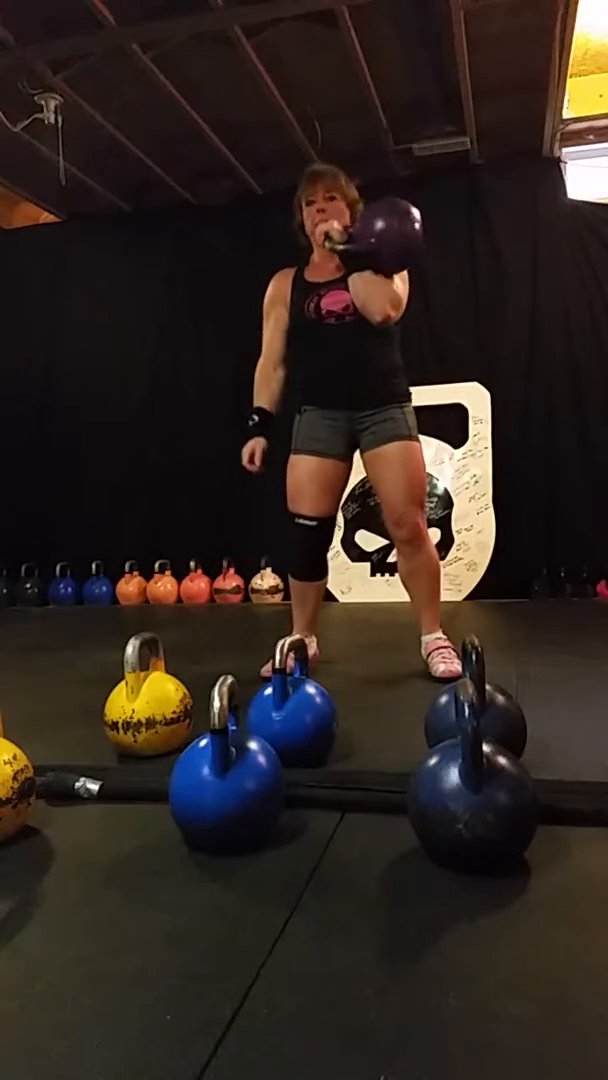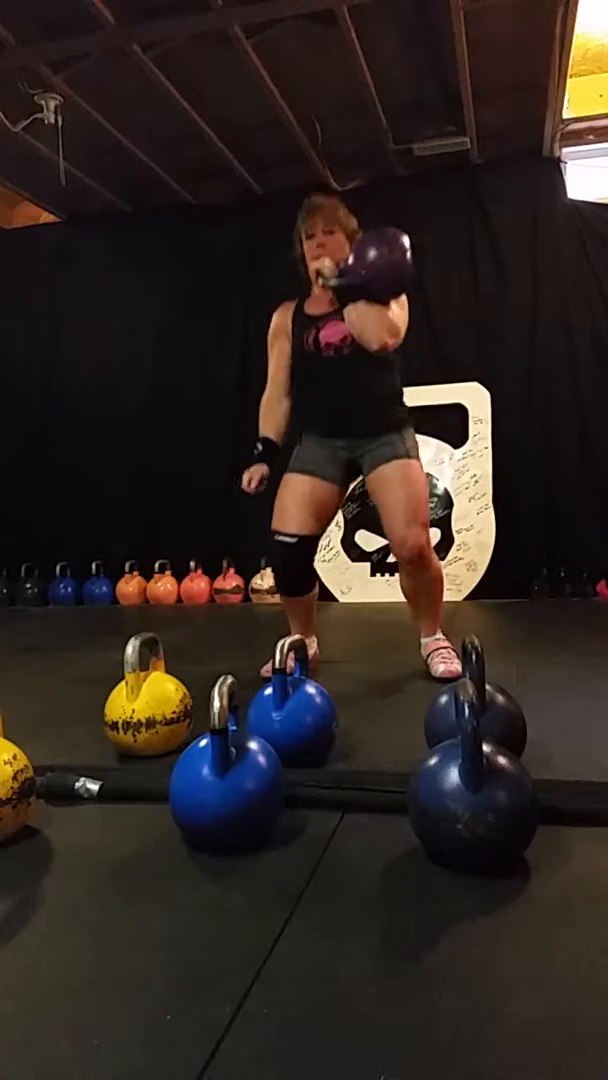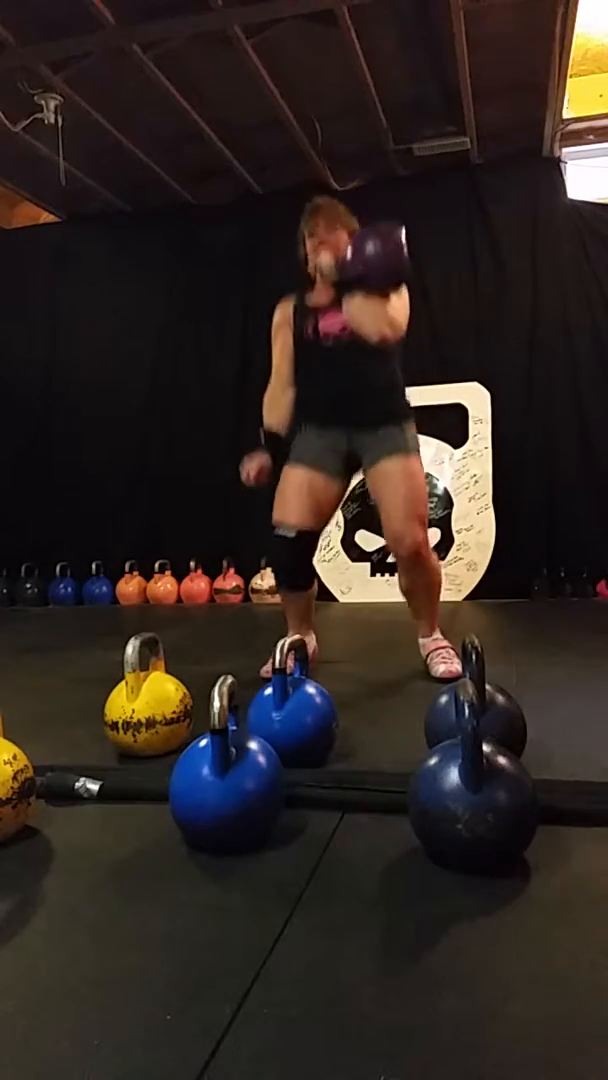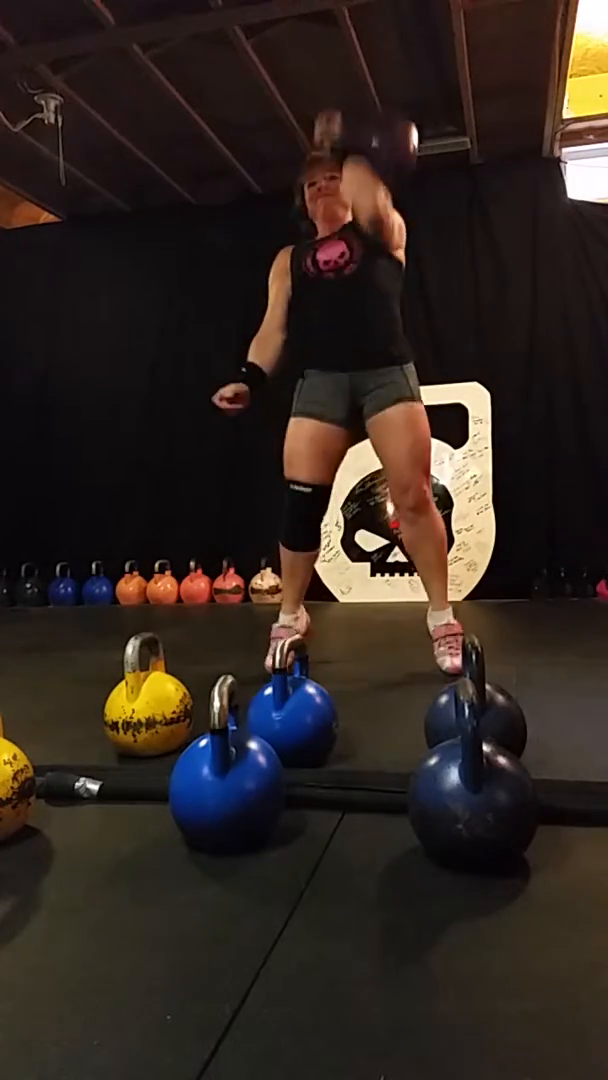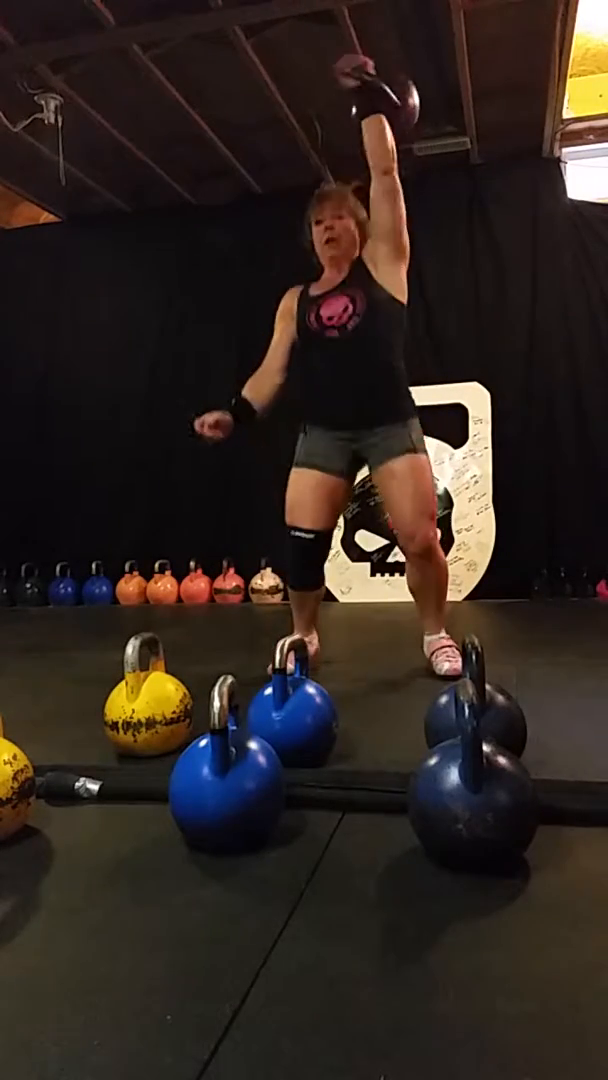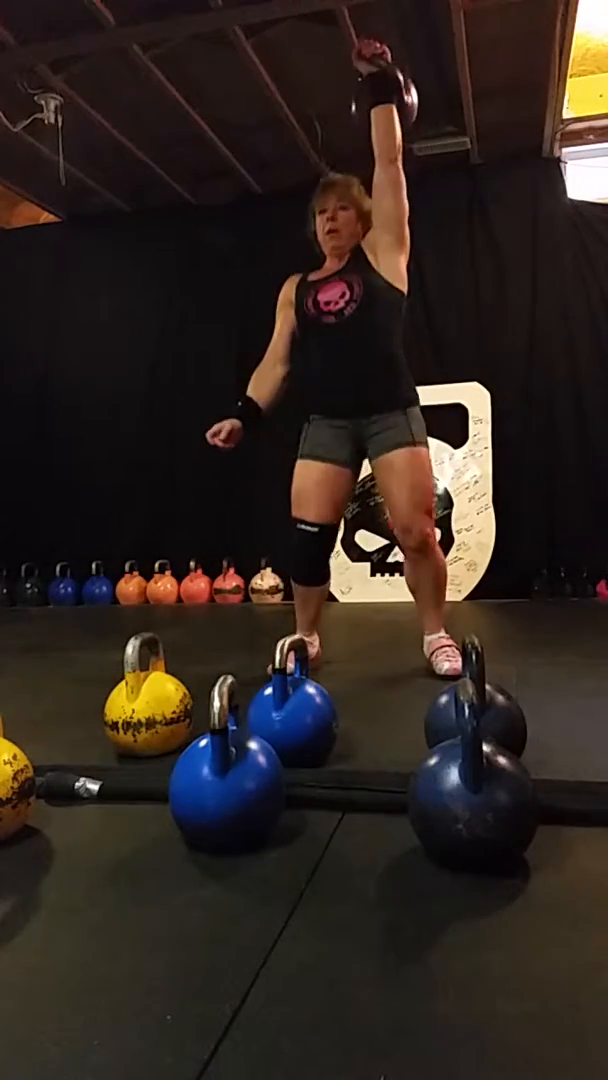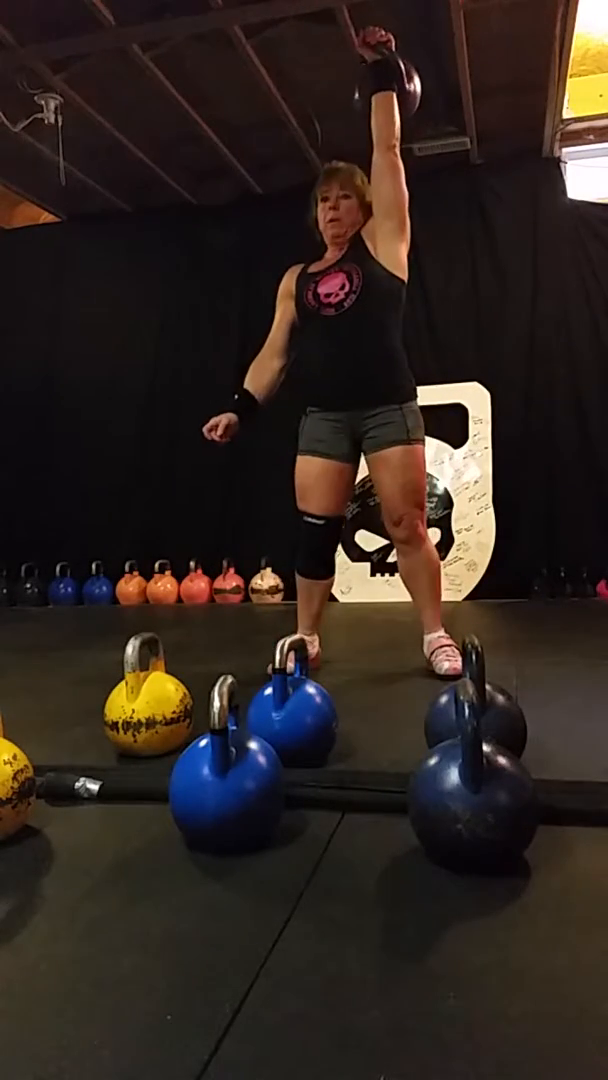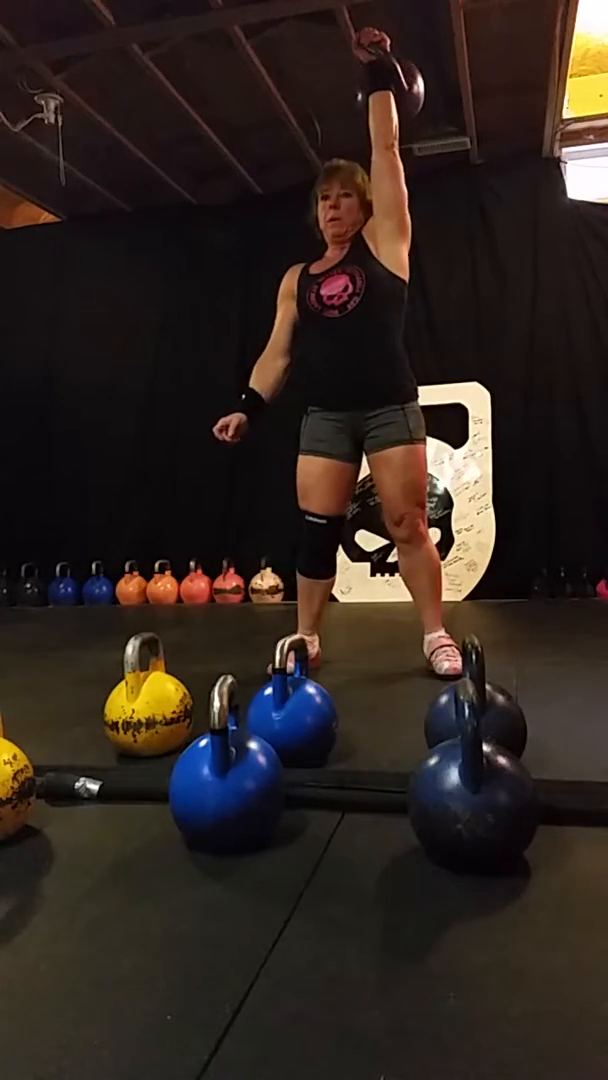
dt=0.2s
person 1, frame 1
right shoulder: (286, 284)
left elbow: (385, 309)
right elbow: (272, 362)
right wrist: (259, 427)
left hip: (385, 410)
right hip: (319, 415)
left knee: (408, 525)
right knee: (306, 530)
left ankle: (434, 637)
right ankle: (303, 639)
person 1, frame 2
right shoulder: (287, 318)
left elbow: (383, 337)
right elbow: (277, 393)
right wrist: (264, 454)
left hip: (385, 436)
right hip: (319, 442)
left knee: (412, 544)
right knee: (286, 546)
left ankle: (433, 638)
right ankle: (302, 641)
person 1, frame 3
left shoulder: (384, 290)
right shoulder: (291, 312)
left elbow: (384, 329)
right elbow: (282, 385)
left wrist: (341, 275)
right wrist: (269, 447)
left hip: (386, 430)
right hip: (320, 434)
left knee: (409, 543)
right knee: (287, 540)
left ankle: (432, 637)
right ankle: (300, 640)
person 1, frame 4
left shoulder: (375, 232)
right shoulder: (290, 259)
left elbow: (380, 210)
right elbow: (274, 327)
left wrist: (346, 156)
right wrist: (247, 379)
left hip: (385, 372)
right hip: (320, 379)
left knee: (413, 495)
right knee: (300, 498)
left ankle: (441, 618)
right ankle: (291, 617)
person 1, frame 5
left shoulder: (382, 266)
right shoulder: (296, 301)
left elbow: (385, 174)
right elbow: (272, 369)
left wrist: (370, 98)
right wrist: (236, 413)
left hip: (391, 427)
right hip: (324, 434)
left knee: (420, 540)
right knee: (300, 543)
left ankle: (436, 637)
right ankle: (304, 639)
person 1, frame 6
left shoulder: (382, 253)
right shoulder: (297, 288)
left elbow: (388, 162)
right elbow: (275, 361)
left wrist: (380, 86)
right wrist: (243, 415)
left hip: (392, 415)
right hip: (327, 423)
left knee: (415, 532)
right knee: (308, 537)
left ankle: (436, 637)
right ankle: (305, 639)
person 1, frame 7
left shoulder: (383, 243)
right shoulder: (297, 279)
left elbow: (386, 151)
right elbow: (274, 351)
left wrist: (380, 72)
right wrist: (240, 406)
left hip: (387, 408)
right hip: (324, 416)
left knee: (406, 526)
right knee: (316, 531)
left ankle: (435, 635)
right ankle: (306, 639)
person 1, frame 8
left shoulder: (384, 241)
right shoulder: (298, 278)
left elbow: (386, 150)
right elbow: (277, 351)
left wrist: (379, 73)
right wrist: (247, 406)
left hip: (389, 409)
right hip: (325, 415)
left knee: (407, 526)
right knee: (317, 531)
left ankle: (435, 636)
right ankle: (305, 639)
